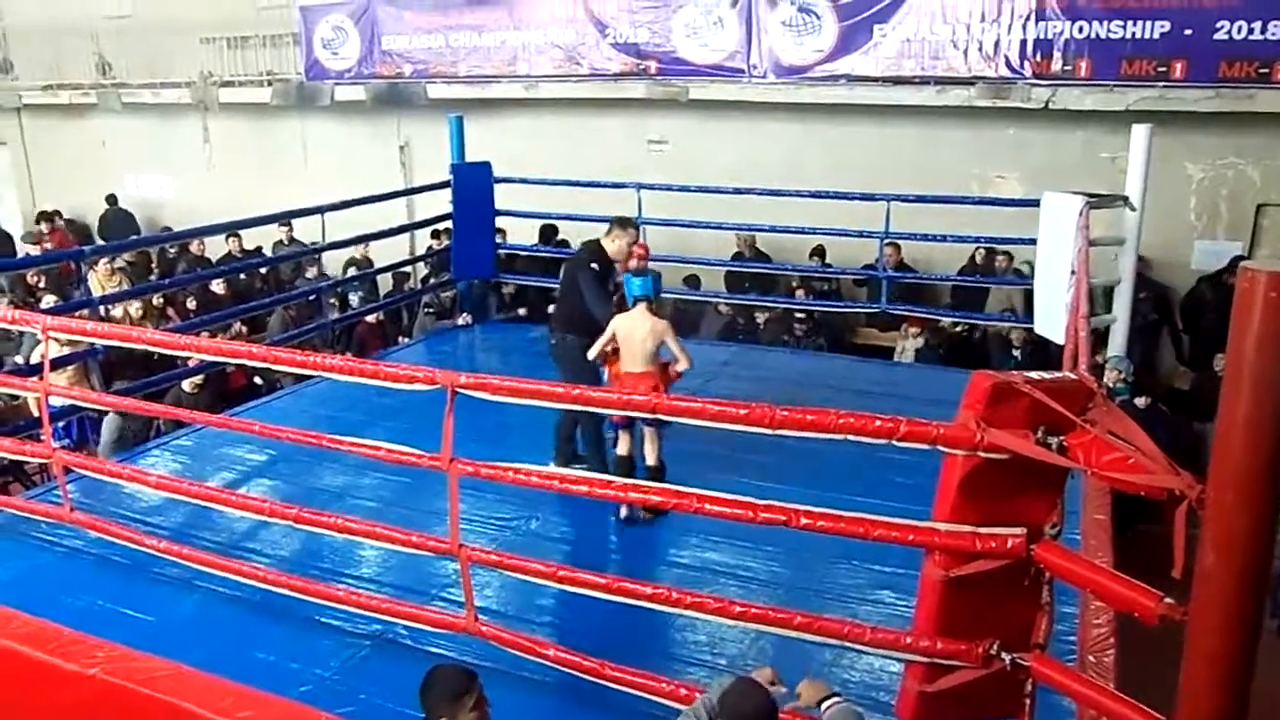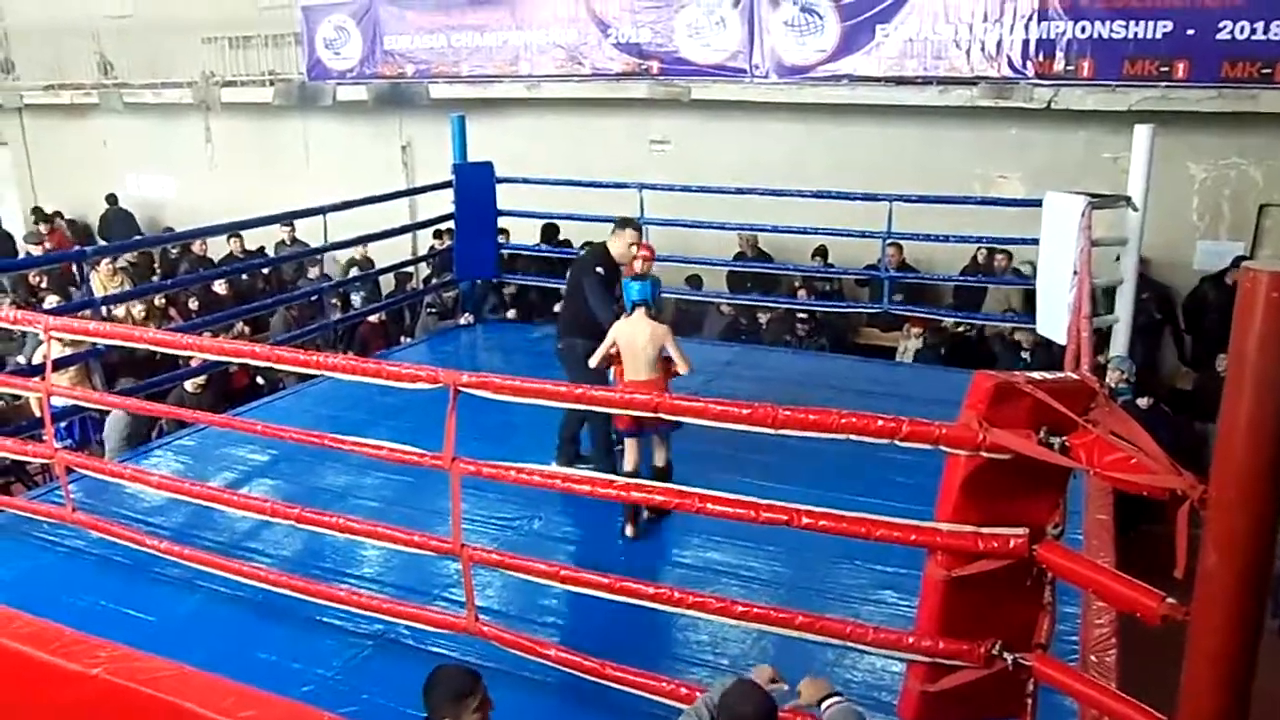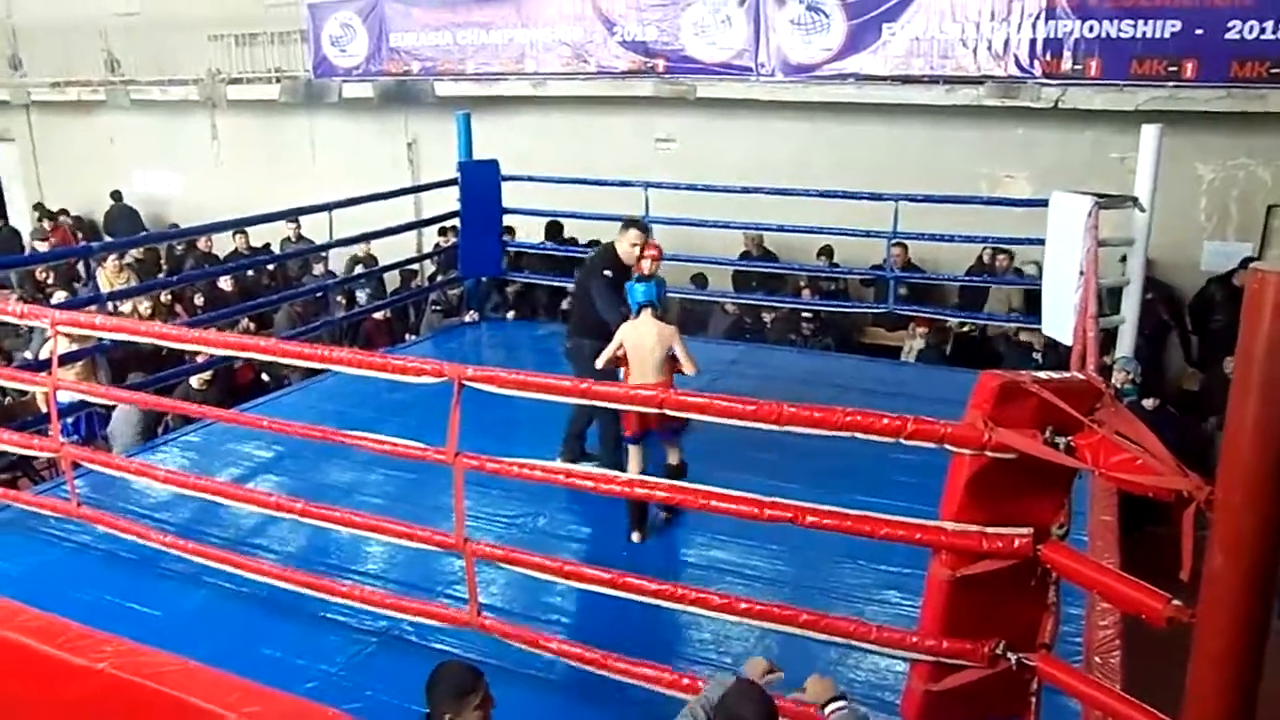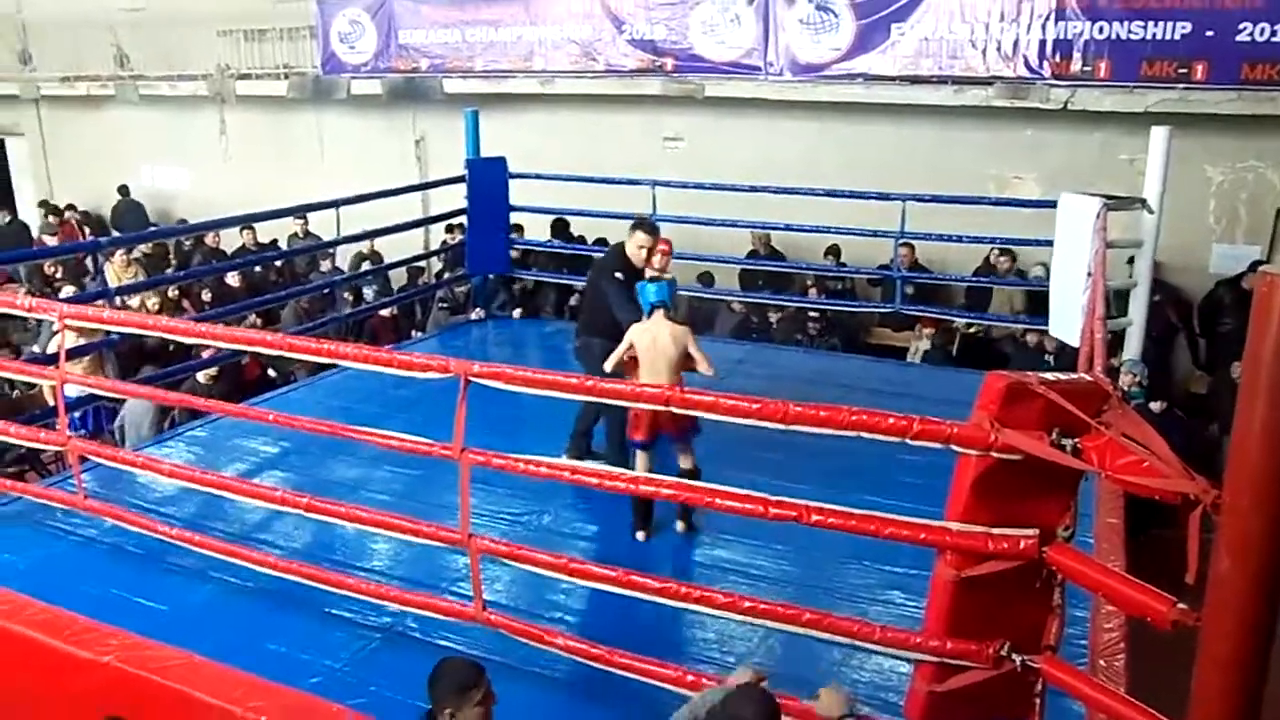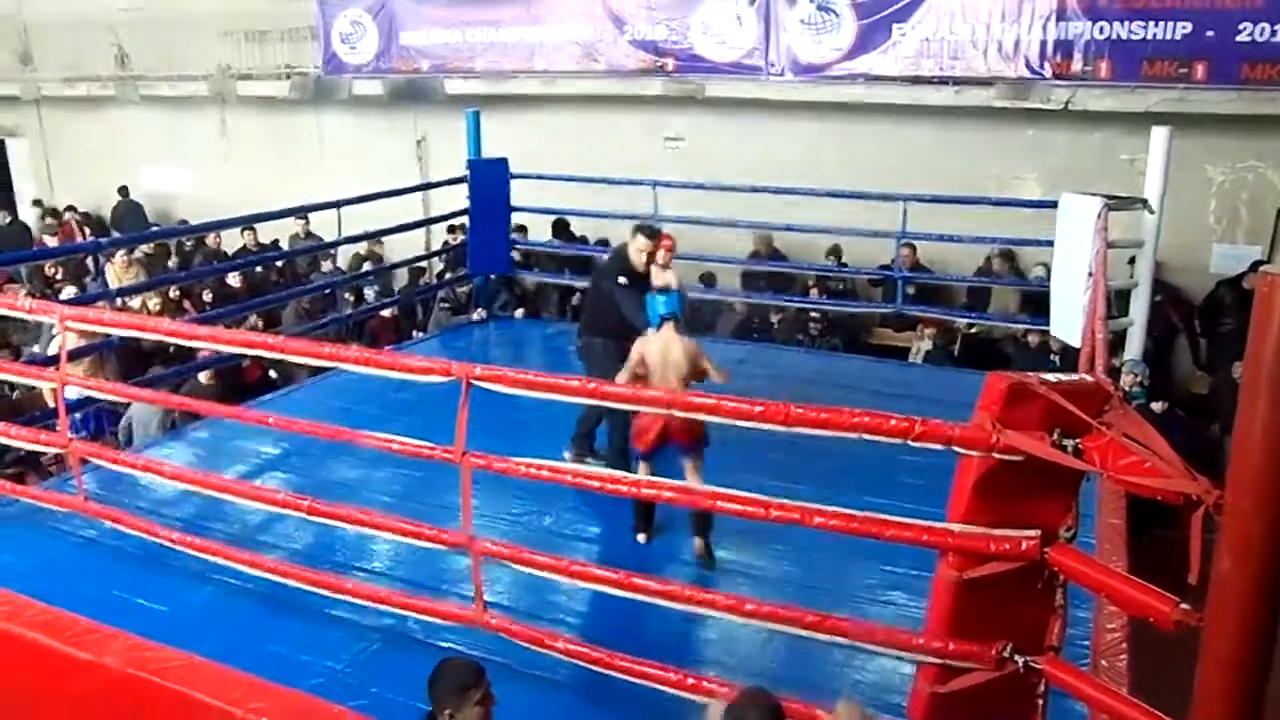
dt=0.1s
person 1, frame 1
left shoulder: (618, 321)
right shoulder: (662, 326)
left elbow: (592, 355)
right elbow: (685, 364)
right wrist: (670, 372)
left hip: (625, 386)
right hip: (651, 387)
left knee: (623, 443)
right knee: (653, 449)
left ankle: (624, 503)
right ankle: (647, 506)
person 1, frame 2
left shoulder: (619, 326)
right shoulder: (662, 330)
left elbow: (593, 363)
right elbow: (684, 368)
left hip: (629, 393)
right hip: (655, 393)
left knee: (631, 454)
right knee: (660, 451)
left ankle: (630, 520)
right ankle: (653, 507)
person 1, frame 3
left shoulder: (625, 330)
right shoulder: (669, 332)
left elbow: (600, 365)
right elbow: (691, 370)
left knee: (635, 461)
right knee: (673, 451)
left ankle: (636, 527)
right ankle: (667, 507)
person 1, frame 4
left shoulder: (636, 330)
right shoulder: (682, 332)
left elbow: (608, 367)
right elbow: (708, 370)
left knee: (642, 461)
right knee: (685, 456)
left ankle: (641, 526)
right ankle: (684, 518)
person 1, frame 5
left shoulder: (644, 343)
right shoulder: (690, 346)
left elbow: (622, 382)
right elbow: (718, 379)
left wrist: (638, 373)
left hip: (653, 414)
right hip: (682, 415)
left knee: (645, 468)
right knee: (694, 473)
left ankle: (642, 529)
right ankle: (700, 540)
person 2, frame 1
left shoulder: (603, 260)
right shoulder: (588, 260)
left elbow: (604, 299)
right elbow: (596, 301)
left hip: (581, 338)
right hip: (569, 339)
left ankle: (564, 456)
right ankle: (598, 467)
person 2, frame 2
left shoulder: (609, 263)
right shoulder: (593, 264)
left elbow: (609, 302)
right elbow: (600, 305)
left hip: (587, 341)
right hip: (577, 343)
left ankle: (566, 455)
right ankle: (605, 469)
person 2, frame 3
left shoulder: (623, 264)
right shoulder: (602, 266)
right elbow: (609, 308)
left hip: (598, 341)
right hip: (586, 343)
left ankle: (571, 452)
right ankle: (611, 467)
person 2, frame 4
left shoulder: (634, 265)
right shoulder: (612, 267)
left elbow: (632, 302)
right elbow: (624, 308)
left hip: (608, 340)
right hip: (595, 341)
right knee: (615, 400)
left ankle: (577, 449)
right ankle: (617, 465)
person 2, frame 5
left shoulder: (644, 270)
right shoulder: (614, 272)
left elbow: (642, 304)
right elbow: (633, 307)
left hip: (618, 340)
right hip: (597, 341)
left ankle: (580, 448)
right ankle: (617, 466)
